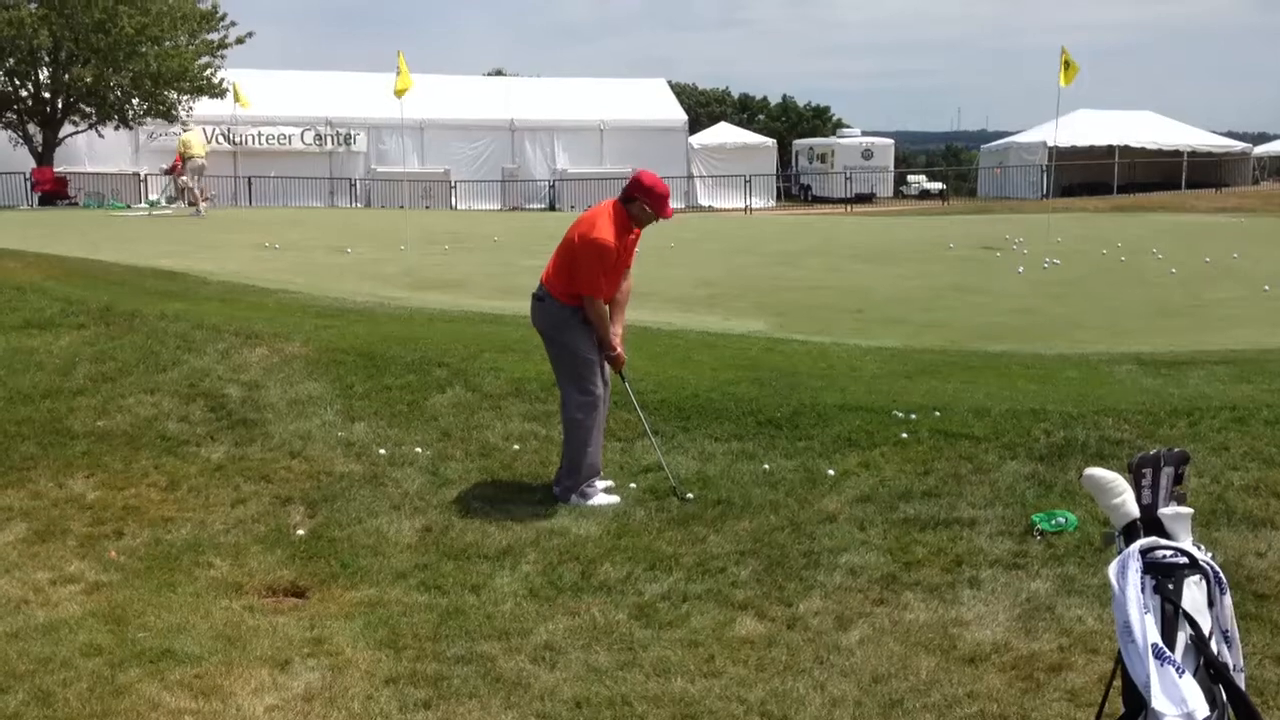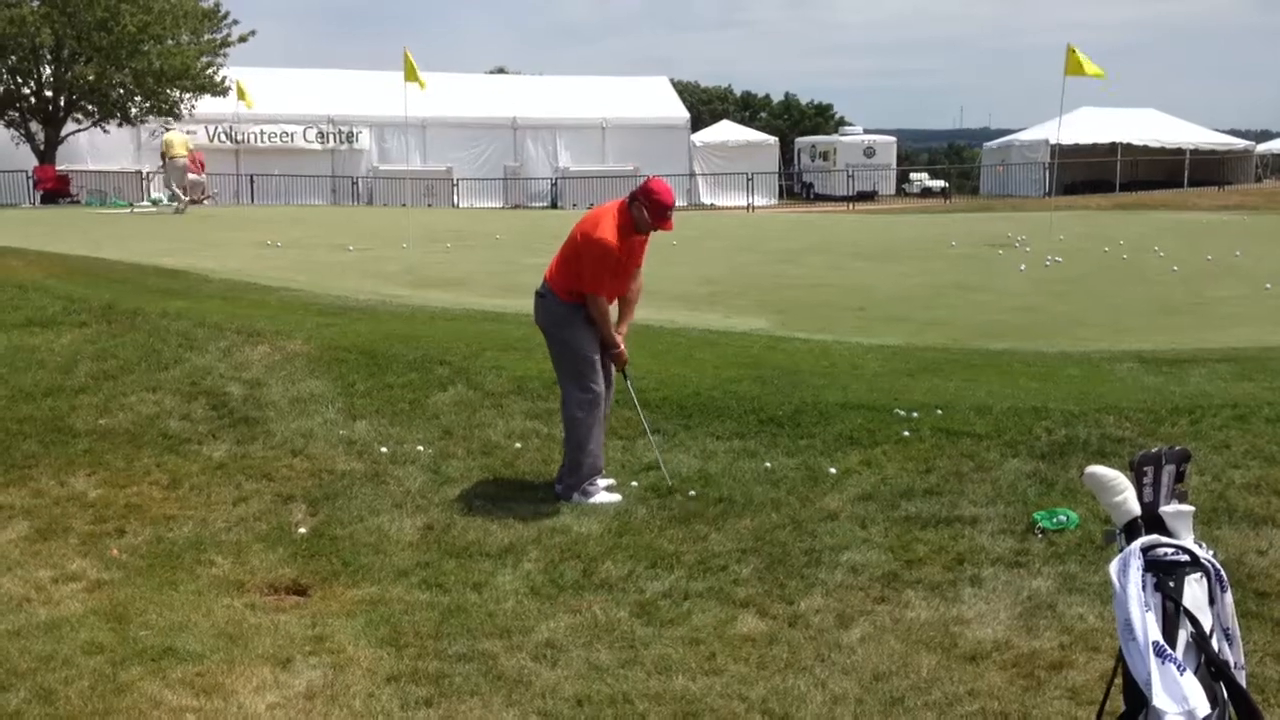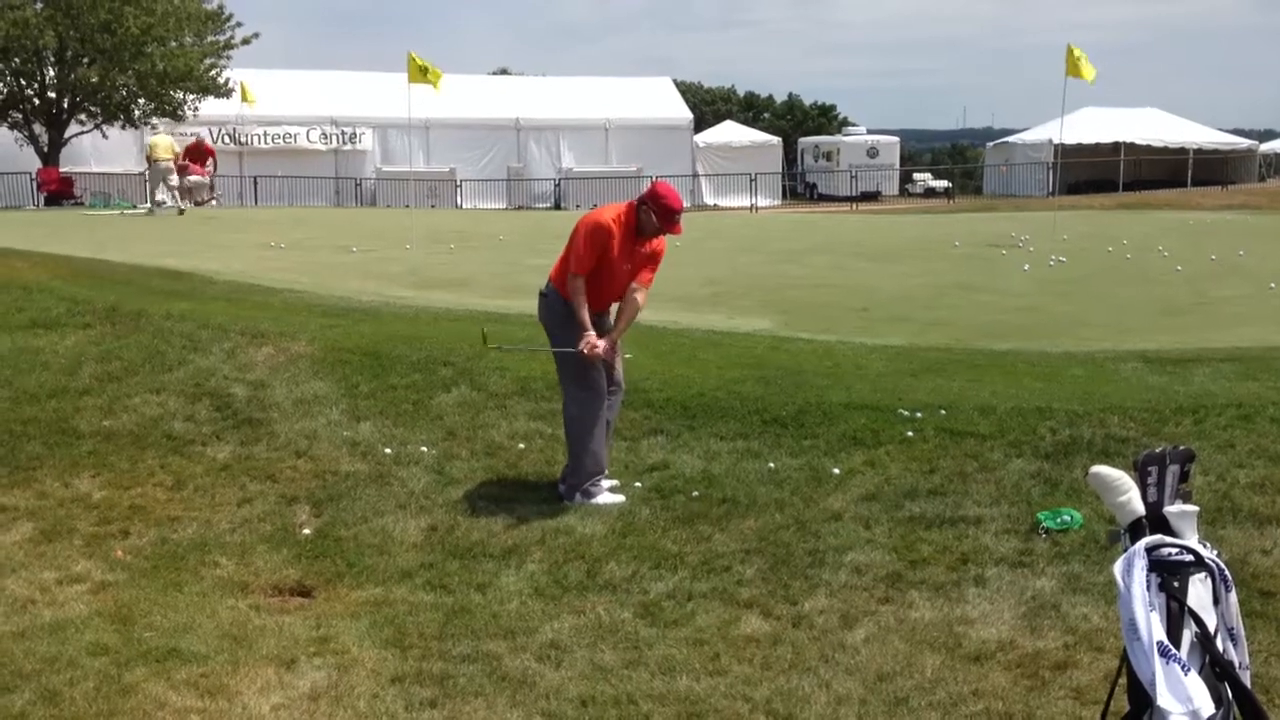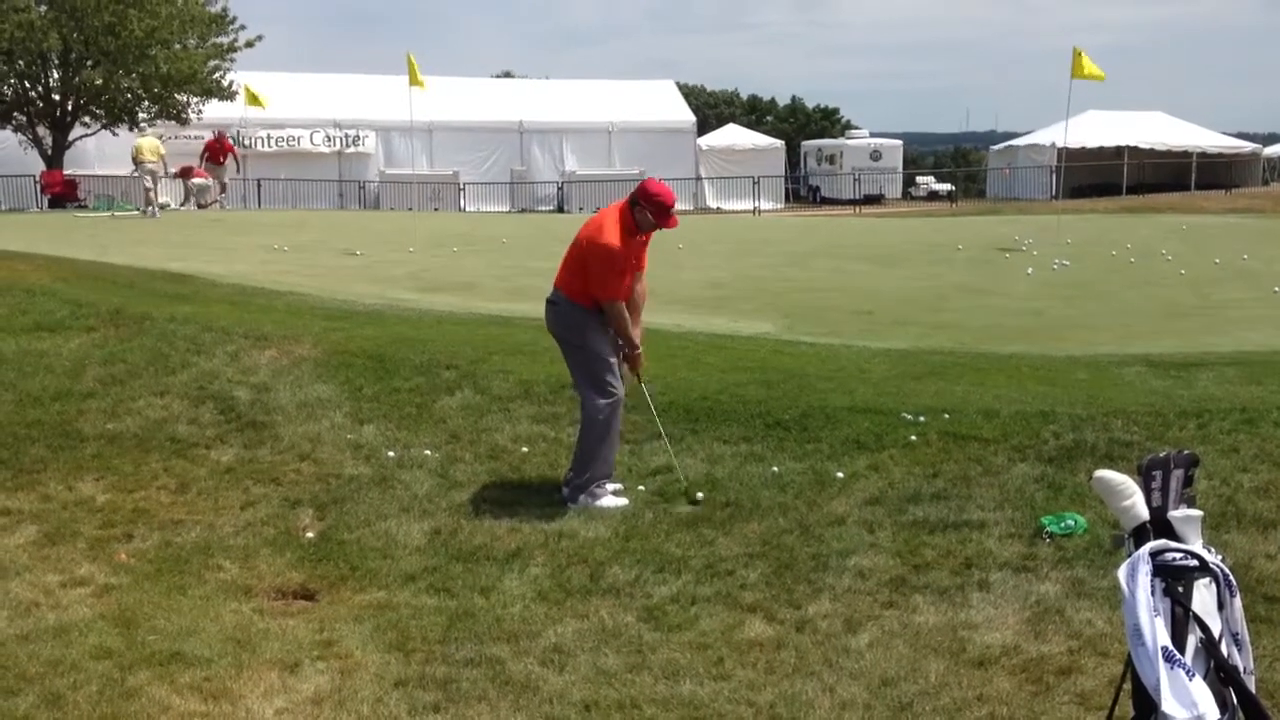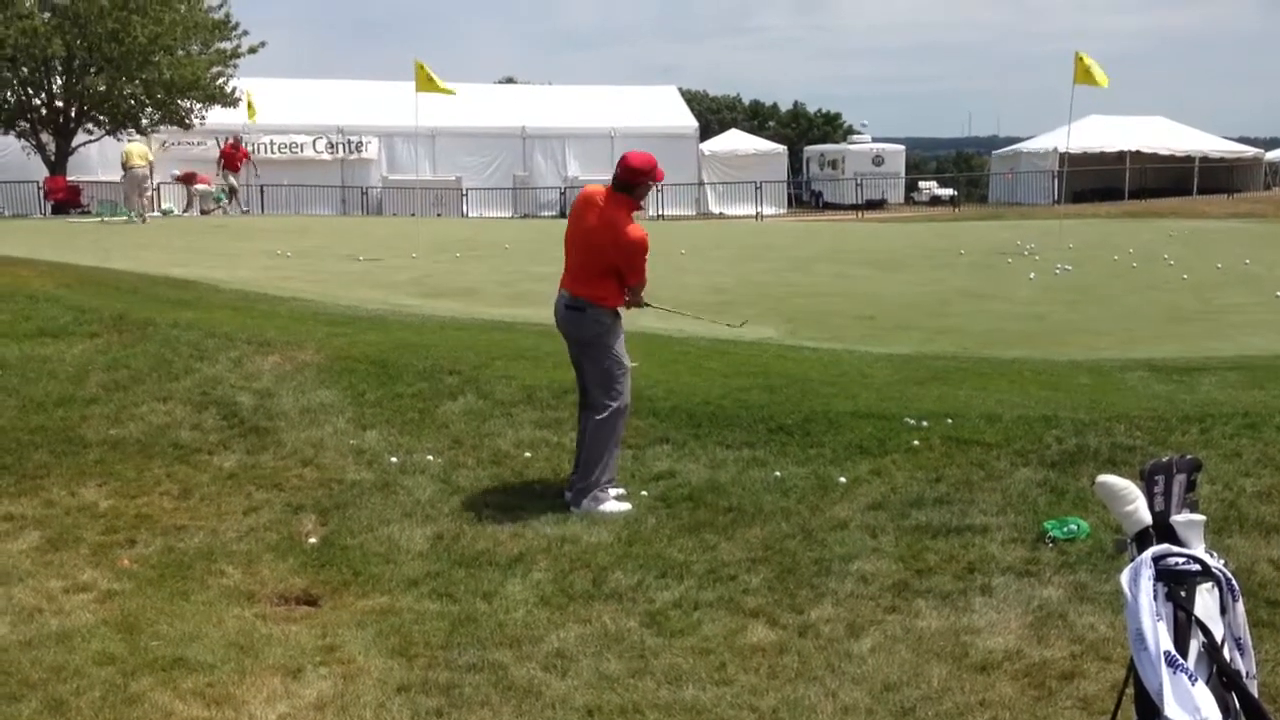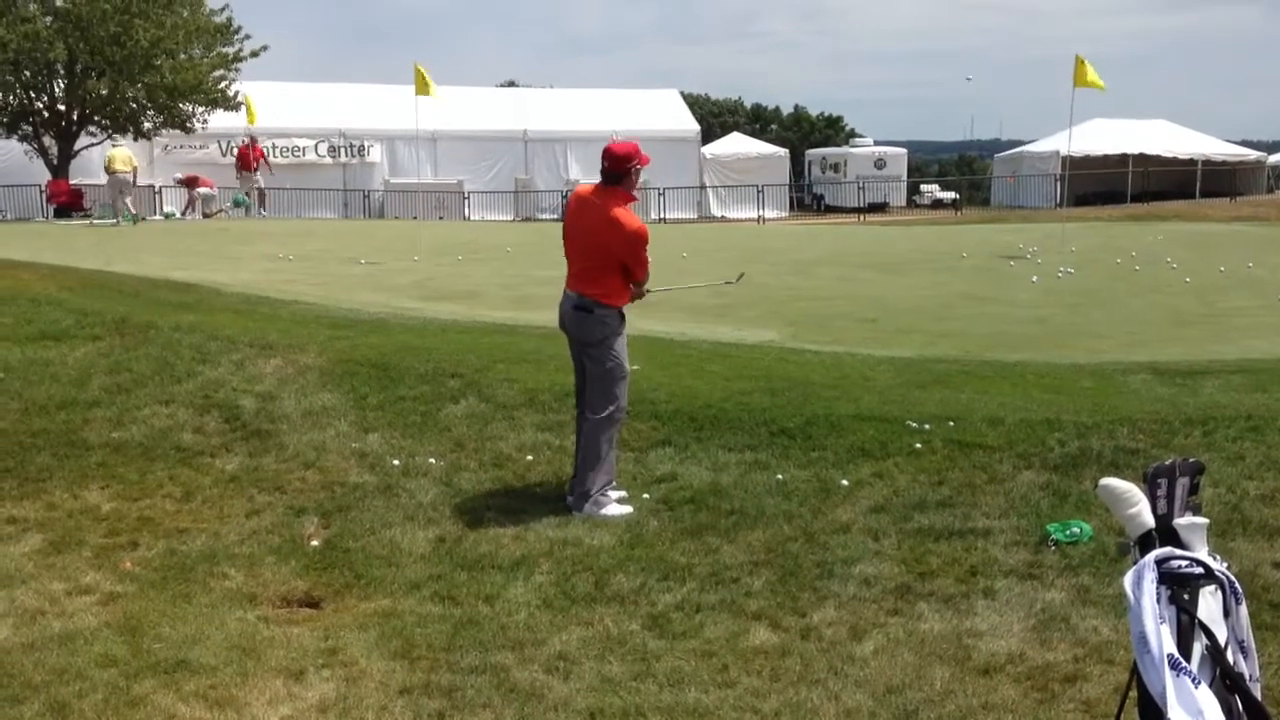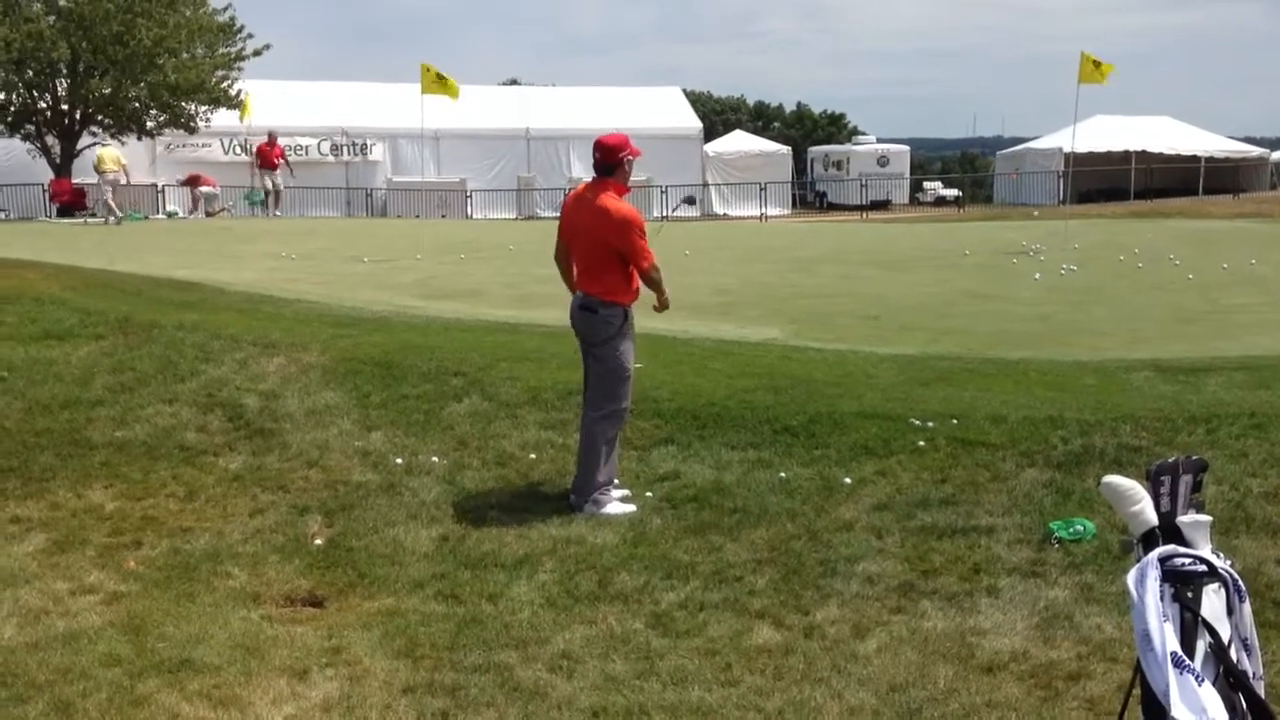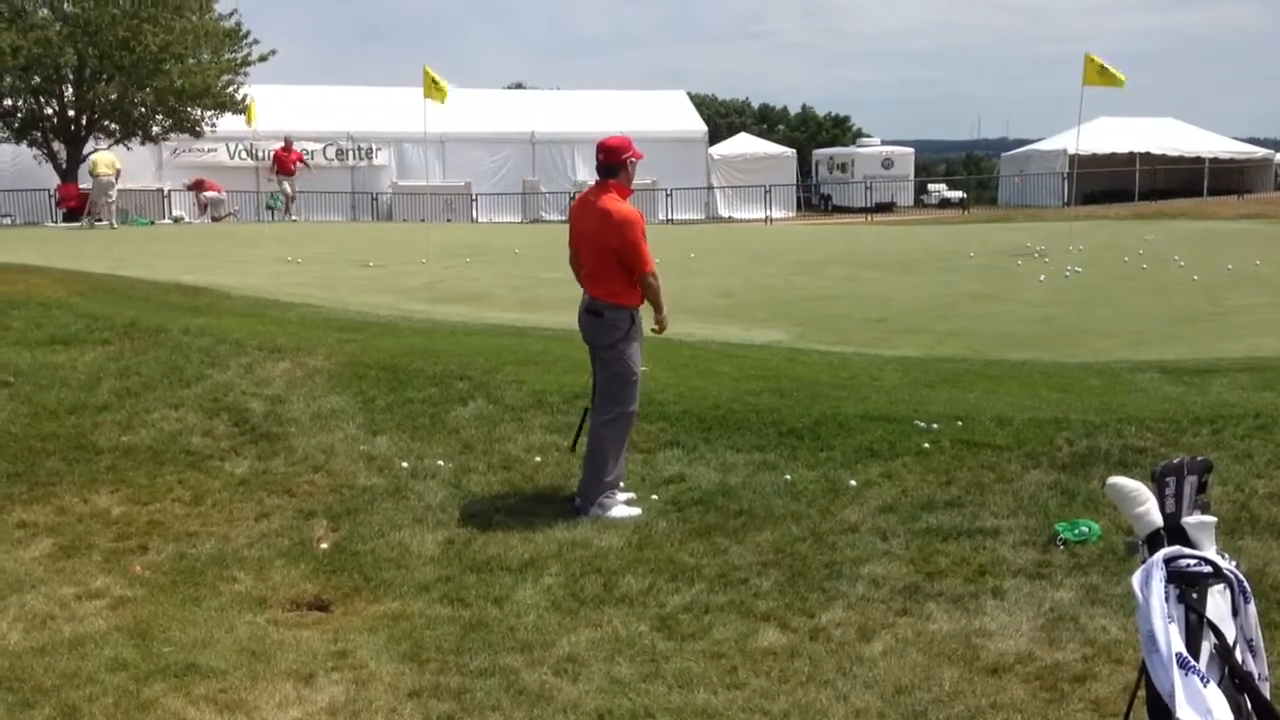
dt=0.4s
person 1, frame 1
left shoulder: (631, 223)
right shoulder: (599, 236)
left elbow: (623, 278)
right elbow: (593, 299)
left wrist: (617, 332)
right wrist: (610, 346)
left hip: (579, 309)
right hip: (560, 311)
left knee: (598, 389)
right knee: (586, 394)
left ankle: (581, 474)
right ankle: (575, 487)
person 1, frame 2
left shoulder: (639, 226)
right shoulder: (602, 236)
left elbow: (632, 279)
right elbow: (595, 298)
left wrist: (621, 333)
right wrist: (613, 344)
left hip: (586, 307)
right hip: (562, 308)
left knee: (602, 386)
right knee: (586, 393)
left ankle: (583, 471)
right ankle: (578, 485)
person 1, frame 3
left shoulder: (656, 245)
right shoulder: (601, 223)
left elbow: (636, 294)
right elbow: (574, 278)
left wrist: (610, 339)
right wrist: (587, 332)
left hip: (598, 309)
right hip: (564, 306)
left knee: (612, 388)
right knee: (588, 393)
left ankle: (584, 472)
right ankle: (582, 485)
person 1, frame 4
left shoulder: (636, 227)
right shoulder: (608, 241)
left elbow: (637, 282)
right elbow: (612, 302)
left wrist: (634, 336)
right wrist: (631, 345)
left hip: (588, 310)
right hip: (574, 314)
left knee: (603, 393)
right knee: (606, 396)
left ankle: (585, 476)
right ankle: (585, 488)
person 1, frame 5
left shoulder: (586, 196)
right shoulder: (632, 236)
right elbow: (636, 286)
right wrist: (635, 299)
left hip: (568, 304)
right hip: (595, 316)
left knee: (594, 400)
right knee: (613, 403)
left ankle: (585, 479)
right ankle: (588, 493)
person 1, frame 6
left shoulder: (577, 198)
right shoulder: (631, 226)
right elbow: (640, 278)
right wrist: (634, 289)
left hip: (572, 305)
right hip: (601, 316)
left knee: (590, 402)
right knee: (608, 407)
left ankle: (590, 482)
right ankle: (589, 497)
person 1, frame 7
left shoulder: (575, 199)
right shoulder: (623, 214)
left elbow: (561, 254)
right elbow: (648, 269)
right wrist: (662, 296)
left hip: (583, 306)
right hip: (609, 315)
left knee: (598, 401)
right knee: (609, 406)
left ankle: (596, 481)
right ankle: (590, 496)
person 1, frame 8
left shoulder: (582, 203)
right shoulder: (624, 214)
right elbow: (646, 275)
right wrist: (660, 312)
left hip: (592, 310)
right hip: (617, 318)
left knee: (607, 404)
right knee: (617, 409)
left ankle: (602, 484)
right ankle: (596, 497)
